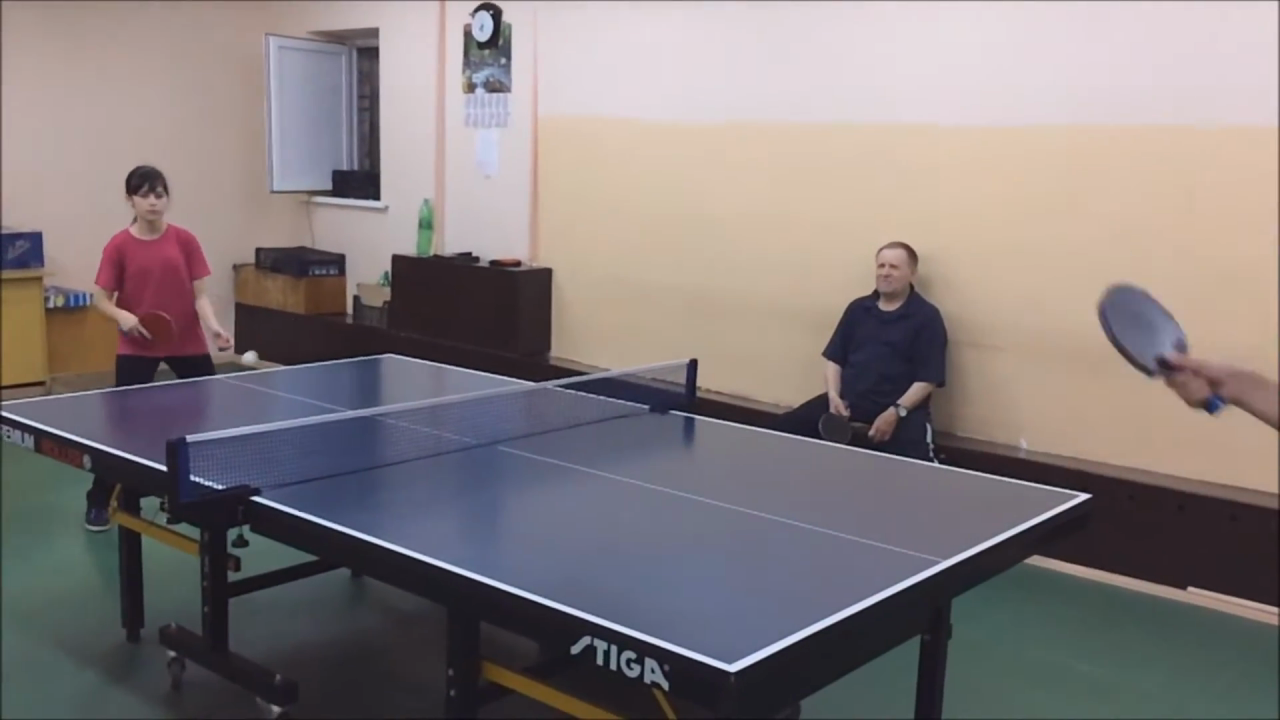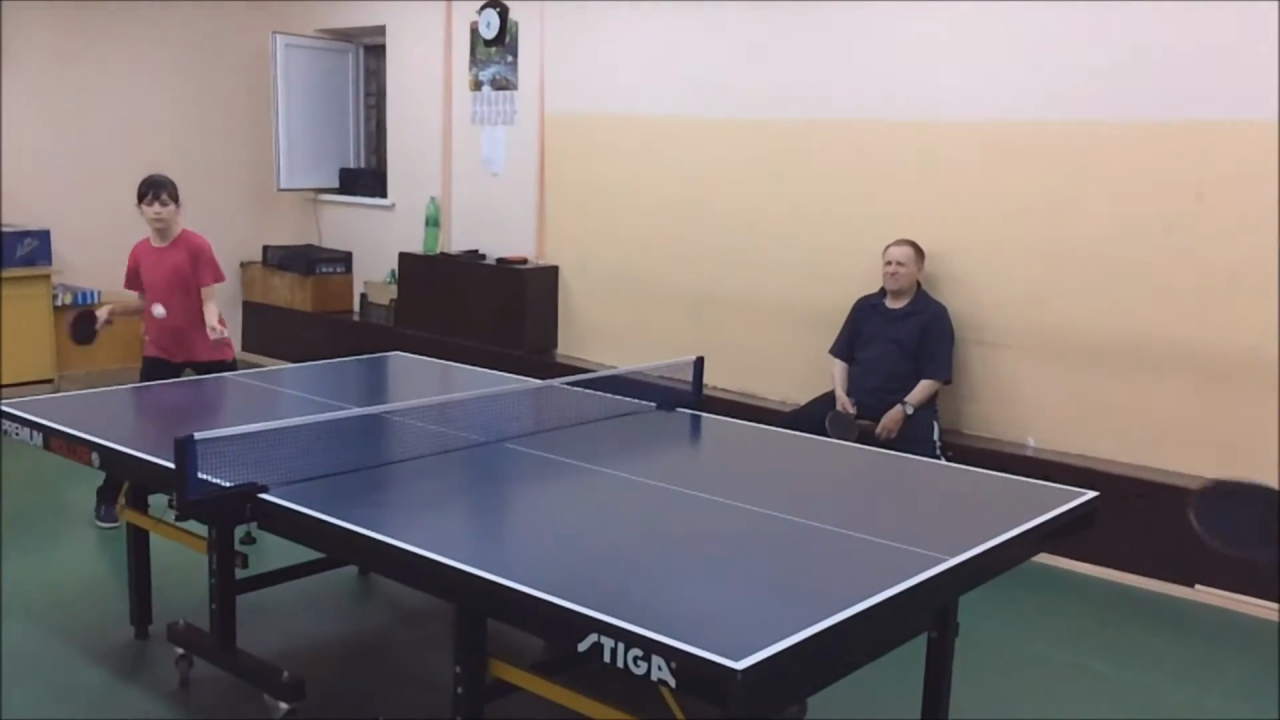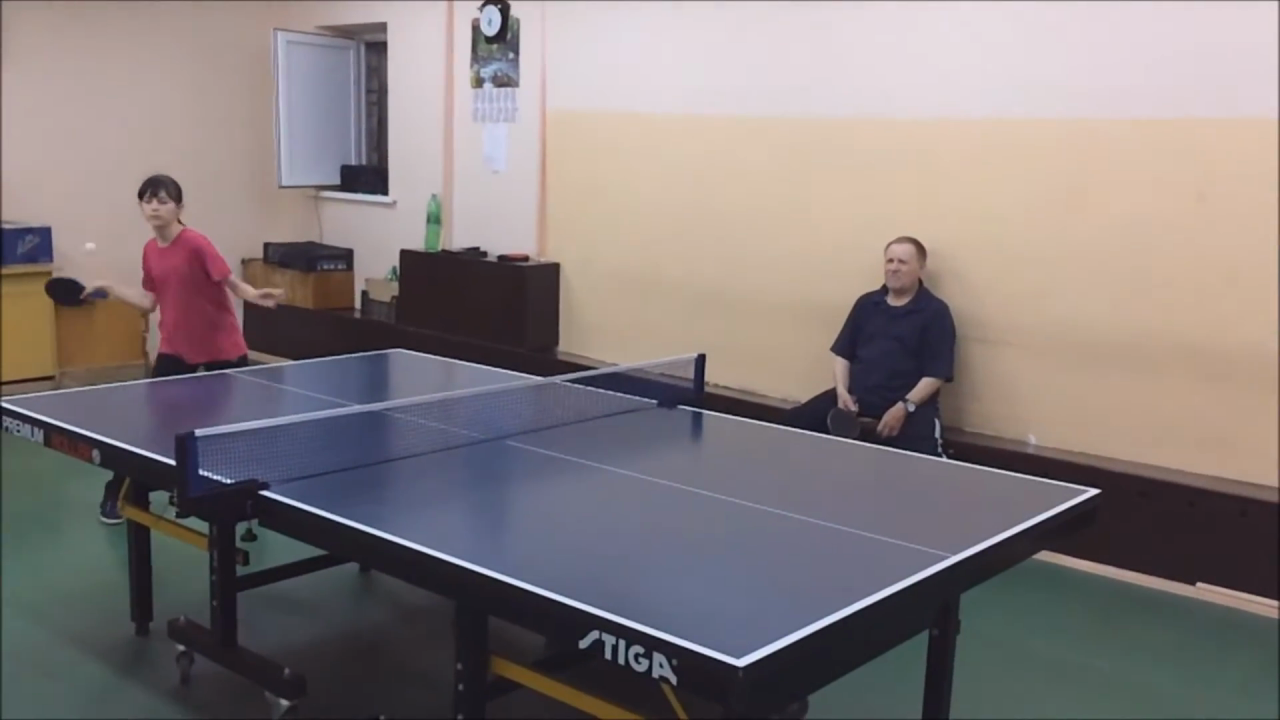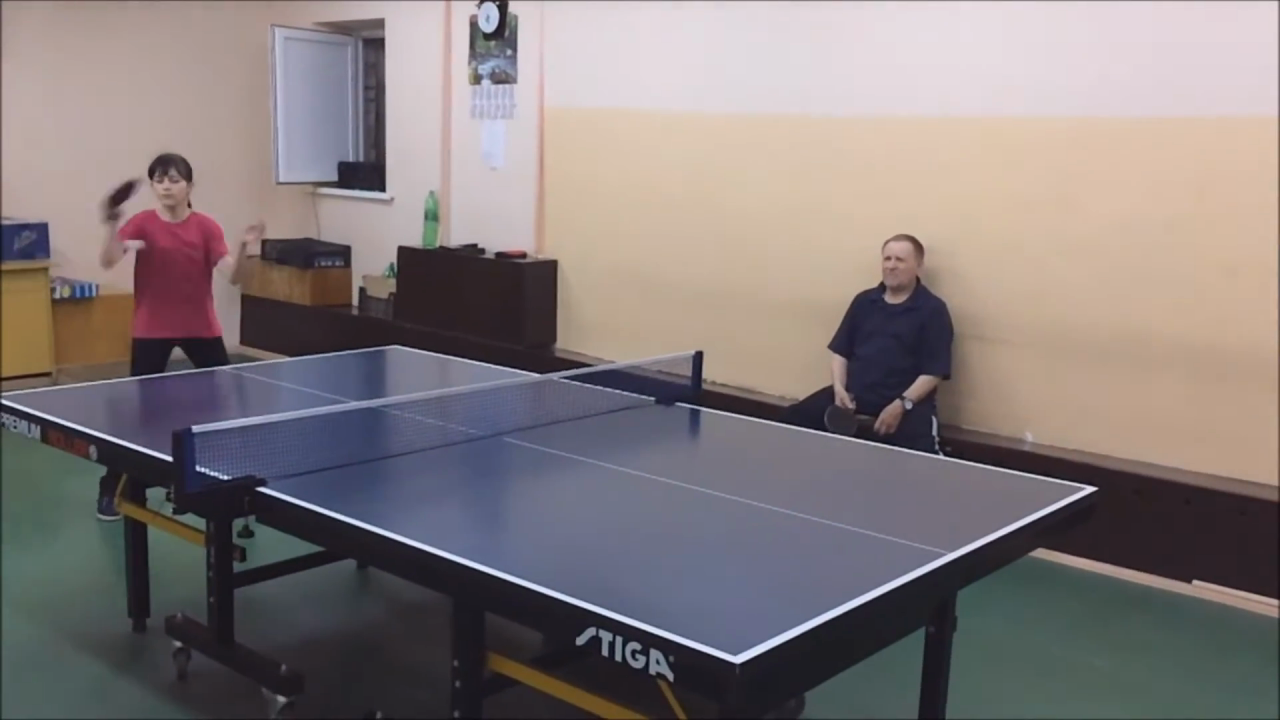
dt=0.3s
person 1, frame 1
left shoulder: (185, 240)
right shoulder: (119, 246)
left elbow: (199, 295)
right elbow: (103, 300)
left wrist: (214, 326)
right wrist: (124, 317)
left hip: (188, 343)
right hip: (137, 347)
right ankle: (98, 502)
person 1, frame 2
left shoulder: (196, 246)
right shoulder: (139, 252)
left elbow: (209, 300)
left wrist: (213, 325)
right wrist: (112, 309)
left hip: (209, 349)
right hip: (161, 350)
right ankle: (107, 499)
person 1, frame 3
left shoulder: (196, 244)
right shoulder: (150, 251)
left elbow: (235, 286)
right elbow: (149, 303)
left wrist: (257, 296)
right wrist: (107, 287)
left hip: (221, 346)
right hip: (175, 348)
right ankle: (114, 494)
person 1, frame 4
left shoulder: (206, 227)
right shoulder: (142, 223)
left elbow: (231, 276)
right elbow: (109, 261)
left wrist: (242, 246)
right wrist: (111, 228)
left hip: (201, 327)
right hip: (152, 329)
right ankle: (110, 489)
person 2, frame 1
left shoulder: (927, 317)
right shoulder: (857, 308)
left elbow: (928, 378)
right elbow: (834, 358)
left wrist: (896, 412)
right wrist: (834, 396)
left hip: (901, 410)
right hip: (847, 402)
right knee: (786, 426)
person 2, frame 2
left shoulder: (934, 314)
right shoulder: (864, 306)
left elbow: (935, 376)
right elbow: (841, 356)
left wrist: (903, 409)
right wrist: (840, 393)
left hip: (907, 407)
right hip: (854, 400)
right knee: (793, 424)
person 2, frame 3
left shoulder: (935, 312)
right shoulder: (866, 303)
left elbow: (936, 373)
right elbow: (843, 353)
left wrist: (905, 407)
right wrist: (842, 391)
left hip: (909, 405)
right hip: (856, 397)
right knee: (795, 421)
person 2, frame 4
left shoulder: (933, 310)
right shoulder: (864, 301)
left elbow: (934, 371)
right elbow: (840, 351)
left wrist: (902, 405)
right wrist: (839, 388)
left hip: (906, 402)
right hip: (853, 395)
left knee: (919, 454)
right knee: (793, 418)
